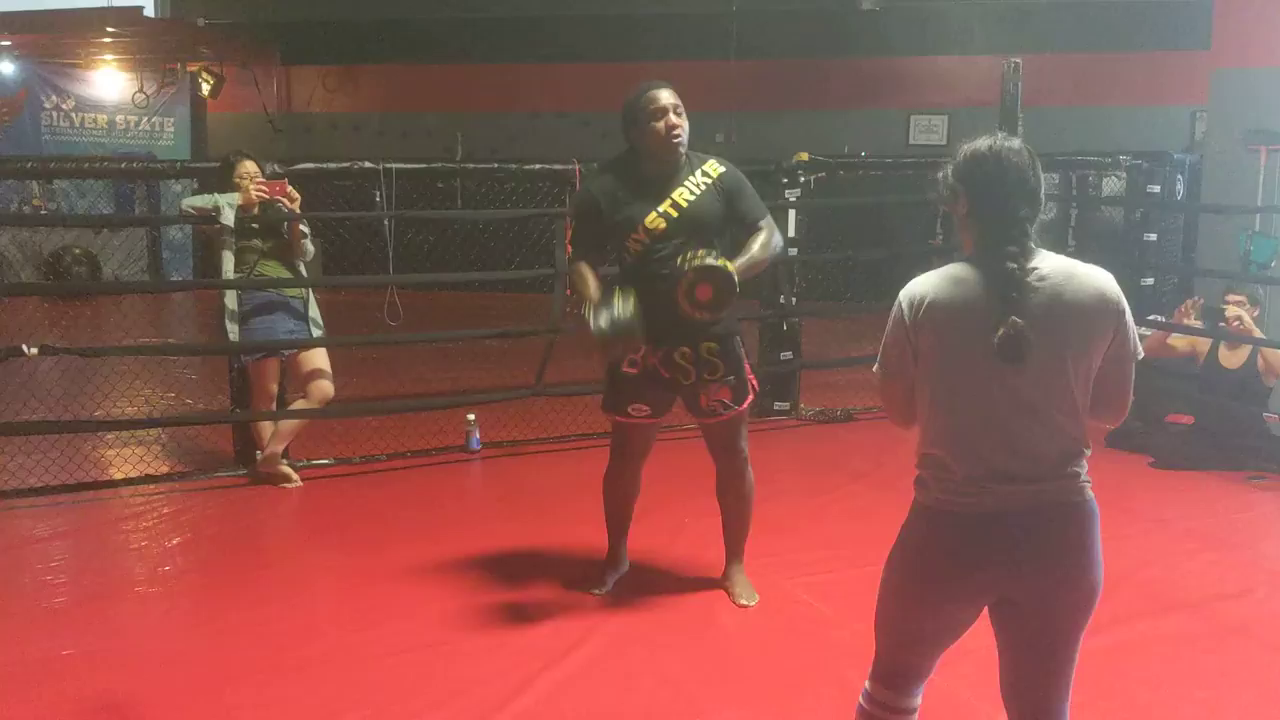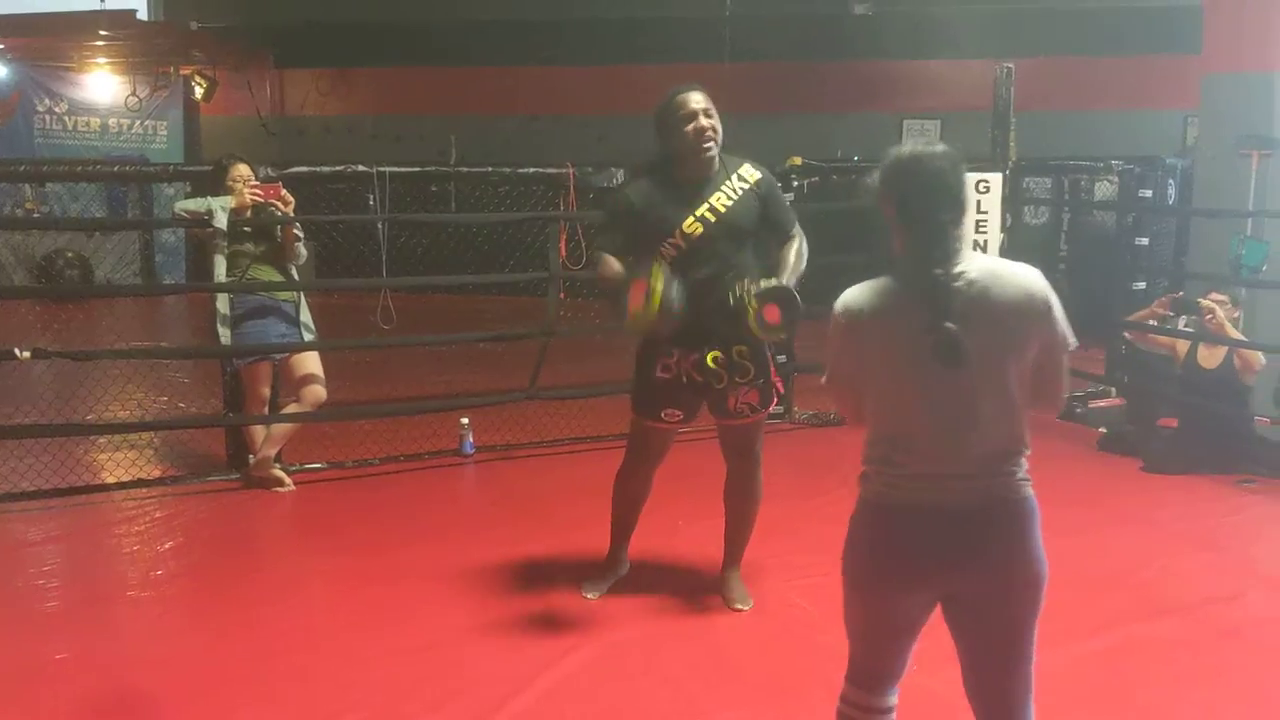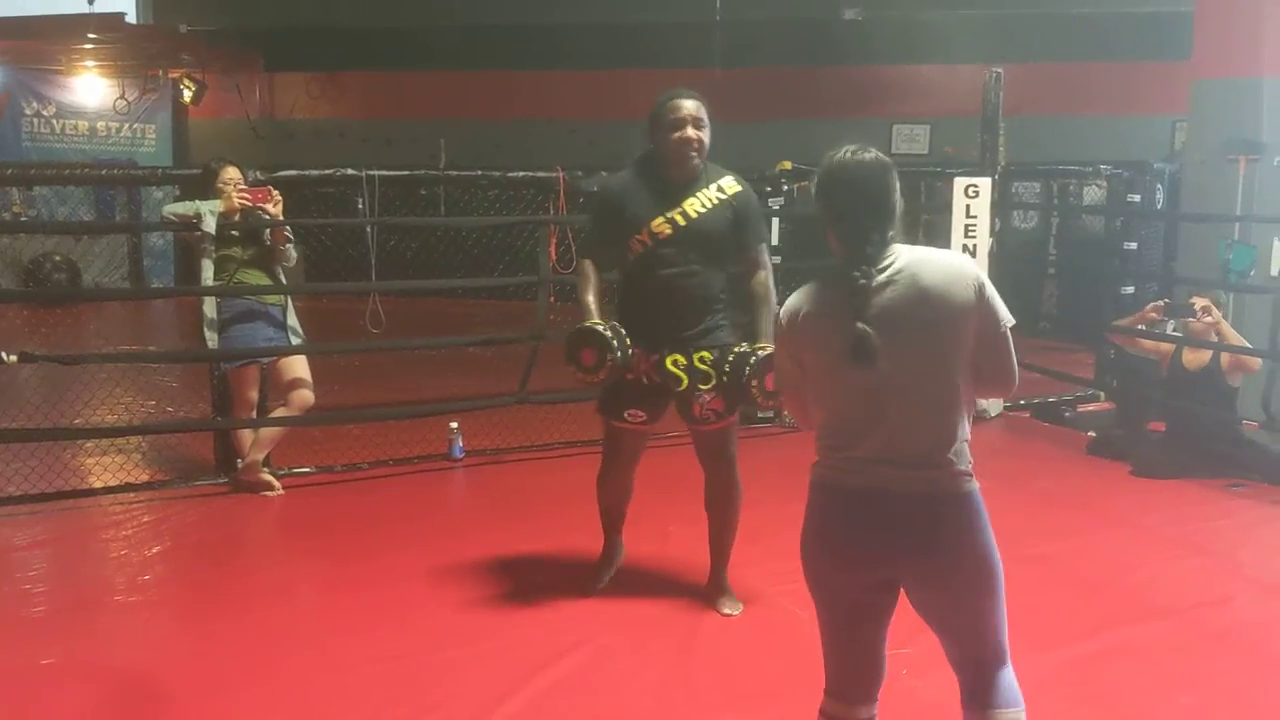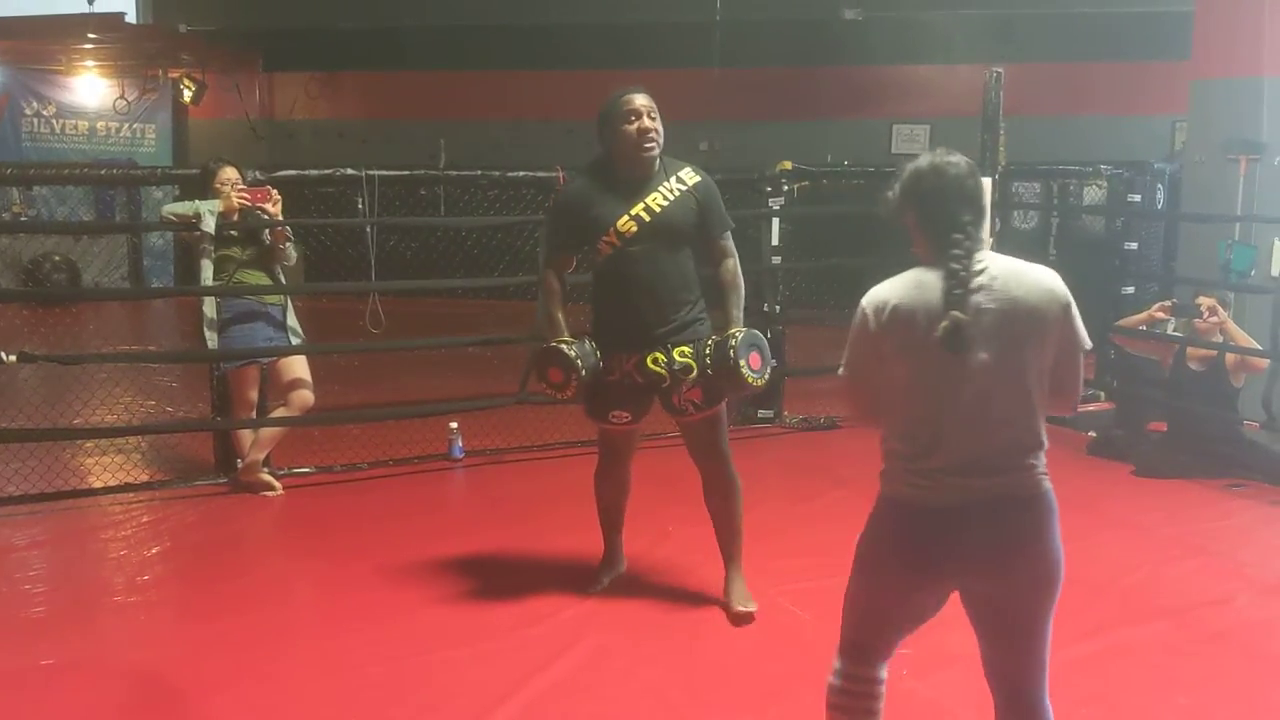
dt=0.5s
person 1, frame 1
left shoulder: (922, 297)
right shoulder: (1099, 292)
left elbow: (900, 411)
right elbow: (1112, 409)
left hip: (950, 529)
right hip: (1059, 531)
person 1, frame 2
left shoulder: (858, 308)
right shoulder: (1028, 289)
left elbow: (852, 409)
right elbow: (1050, 400)
left hip: (894, 527)
right hip: (999, 526)
person 1, frame 3
left shoulder: (801, 310)
right shoulder: (961, 276)
left elbow: (803, 412)
right elbow: (1002, 379)
left hip: (844, 516)
right hip: (943, 513)
right knee: (987, 670)
person 1, frame 4
left shoulder: (884, 303)
right shoulder: (1046, 289)
left elbow: (864, 410)
right elbow: (1065, 399)
left hip: (914, 521)
right hip: (1019, 520)
left knee: (859, 656)
person 2, frame 1
left shoulder: (719, 175)
right shoulder: (605, 189)
left elbow: (770, 238)
right elbow: (582, 260)
left wrist: (731, 273)
right wrist: (597, 308)
left hip: (711, 341)
right hip: (642, 345)
left knee: (732, 454)
right knee: (626, 453)
left ankle: (735, 565)
right ankle: (617, 555)
person 2, frame 2
left shoulder: (752, 179)
right shoulder: (643, 193)
left elbow: (794, 238)
right elbow: (606, 258)
left wrist: (784, 283)
right wrist: (628, 282)
left hip: (740, 345)
right hip: (671, 349)
left knee: (744, 457)
right knee: (642, 456)
left ankle: (731, 569)
right ankle: (616, 558)
person 2, frame 3
left shoulder: (734, 192)
right shoulder: (619, 190)
left elbow: (759, 269)
right elbow: (592, 259)
left wrist: (765, 341)
right wrist: (592, 318)
left hip: (708, 347)
right hip: (637, 348)
left knee: (721, 462)
right knee: (619, 457)
left ankle: (719, 577)
right ankle: (611, 549)
person 2, frame 4
left shoulder: (693, 183)
right shoulder: (579, 195)
left elbow: (725, 257)
right elbow: (555, 269)
left wrist: (735, 328)
right wrist: (559, 333)
left hip: (688, 340)
right hip: (617, 348)
left knee: (714, 457)
right knee: (614, 455)
left ankle: (733, 573)
right ankle: (613, 555)
person 3, frame 1
left shoulder: (277, 214)
right shoulder: (226, 219)
left elbow: (305, 253)
right elbow: (187, 205)
left wrist: (295, 216)
right wrist: (238, 201)
left hip: (298, 308)
right hip: (259, 308)
left knee: (322, 390)
right knee: (266, 395)
left ankle: (270, 456)
right ankle: (271, 461)
person 3, frame 2
left shoulder: (269, 217)
right shoulder: (220, 223)
left elbow: (297, 258)
right elbow: (180, 208)
left wrist: (288, 219)
right wrist: (231, 204)
left hip: (290, 311)
right hip: (252, 312)
left knee: (315, 393)
right knee: (259, 398)
left ankle: (263, 460)
right ankle: (263, 463)
person 3, frame 3
right shoulder: (207, 226)
left elbow: (287, 258)
right elbow: (168, 212)
left wrist: (277, 220)
right wrist: (220, 208)
left hip: (278, 315)
right hip: (239, 316)
left knee: (302, 397)
right knee: (246, 402)
left ankle: (251, 464)
right ankle: (251, 468)
person 3, frame 4
right shoulder: (207, 226)
left elbow: (287, 258)
right elbow: (167, 212)
left wrist: (277, 220)
right wrist: (219, 208)
left hip: (277, 315)
right hip: (238, 315)
left knee: (302, 397)
right knee: (246, 403)
left ankle: (251, 464)
right ankle: (251, 468)
person 4, frame 1
left shoulder: (1264, 353)
right shoulder: (1203, 344)
right elbow: (1148, 349)
left wrist: (1252, 329)
right wrist: (1176, 324)
left hip: (1250, 443)
right hip: (1203, 437)
right knee: (1162, 450)
person 4, frame 2
left shoulder: (1239, 352)
right shoulder: (1183, 344)
left elbow: (1257, 364)
right elbow: (1129, 330)
left wrist: (1223, 322)
right wrist: (1152, 312)
left hip: (1236, 444)
right hip: (1189, 440)
right knee: (1153, 454)
person 4, frame 3
left shoulder: (1227, 355)
right shoulder: (1168, 348)
left elbow: (1254, 364)
right elbow: (1114, 334)
left wrist: (1220, 323)
right wrist: (1143, 317)
left hip: (1224, 445)
right hip: (1177, 443)
left knee: (1271, 466)
person 4, frame 4
left shoulder: (1232, 355)
right shoulder: (1172, 349)
left elbow: (1262, 364)
right elbow: (1117, 334)
left wrist: (1226, 323)
right wrist: (1149, 316)
left hip: (1227, 443)
right hip: (1180, 441)
left knee: (1274, 466)
right knee: (1145, 459)
